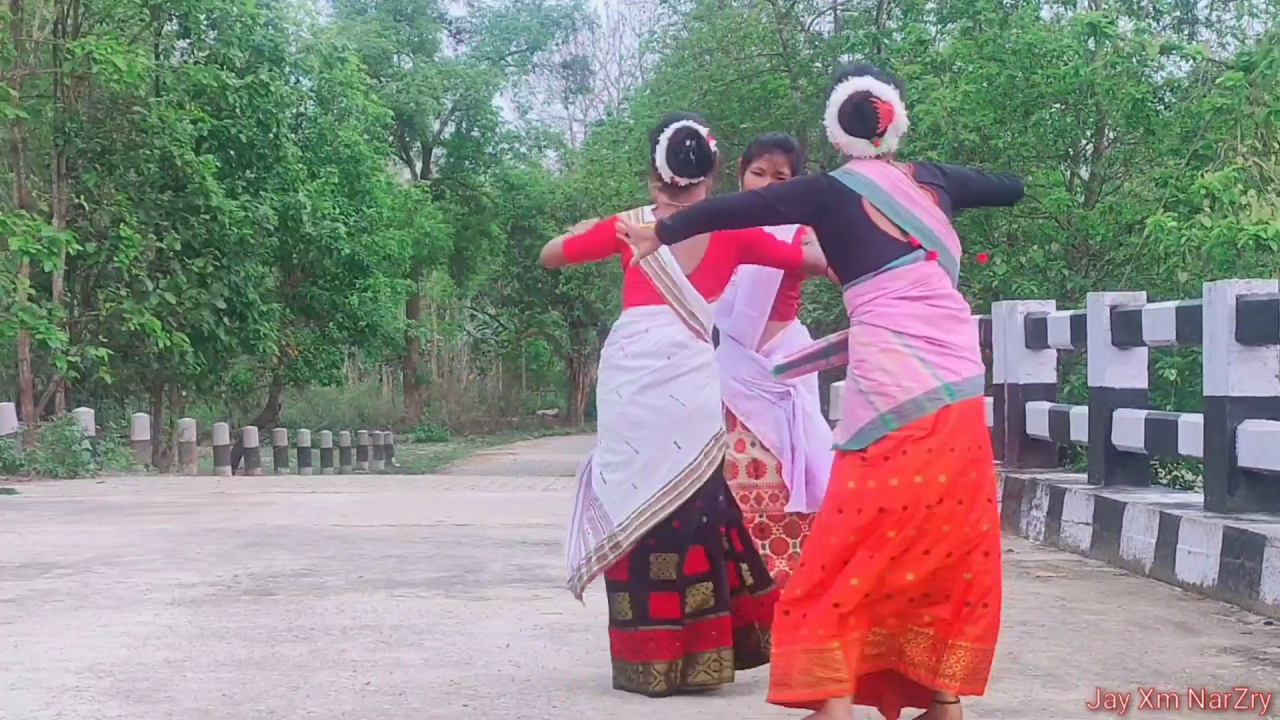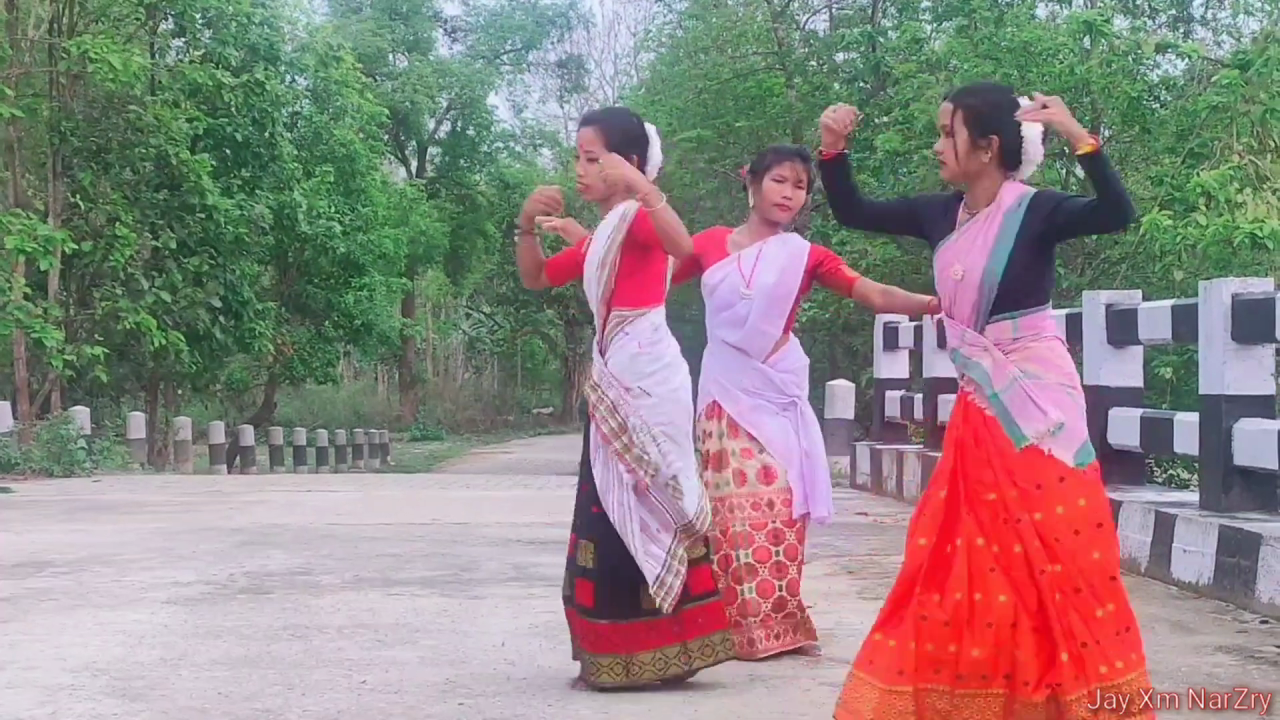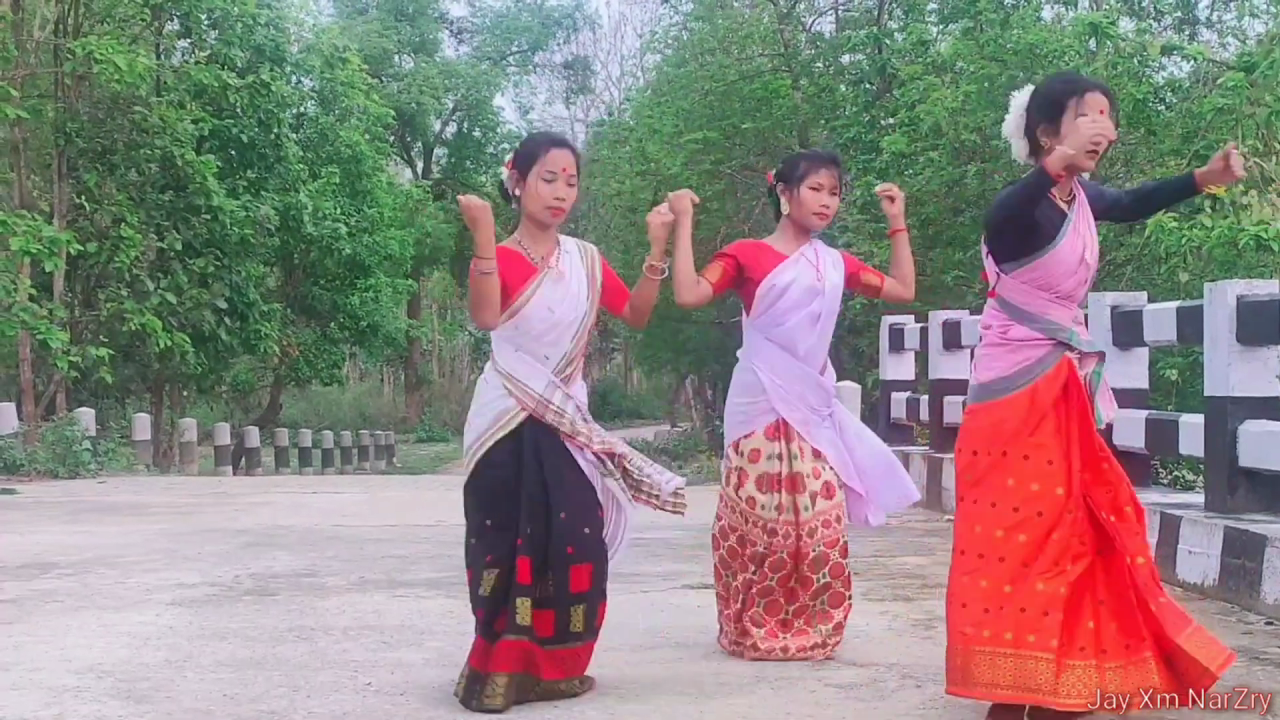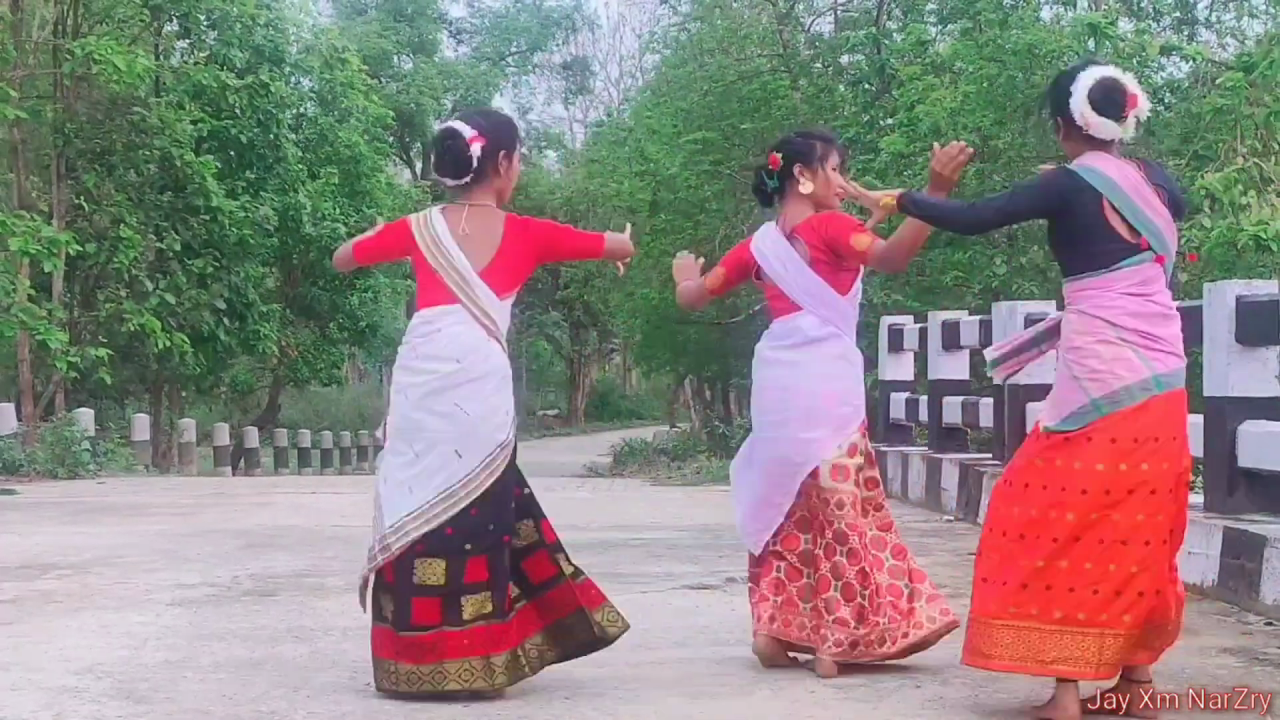
dt=0.4s
person 1, frame 1
left shoulder: (832, 191)
right shoulder: (932, 179)
left elbow: (744, 206)
right elbow: (1011, 187)
left wrist: (659, 229)
left hip: (896, 393)
right hip: (959, 387)
left knee: (856, 549)
right knee: (949, 550)
person 1, frame 2
left shoulder: (1033, 212)
right shoulder: (942, 213)
left elbow: (1116, 213)
right elbow: (856, 212)
left wrist: (1080, 143)
right wrist: (832, 153)
left hip: (1037, 407)
right hip: (979, 408)
left knee: (1058, 556)
right knee: (955, 550)
person 1, frame 3
left shoulder: (1083, 195)
right shoulder: (1018, 200)
left elbow: (1124, 208)
right elbow: (1010, 217)
left wrist: (1201, 179)
right wrist: (1051, 168)
left hip: (1060, 386)
right hip: (1020, 387)
left knee: (1088, 525)
right knee: (1021, 535)
person 1, frame 4
left shoulder: (1068, 182)
right shoulder: (1151, 175)
left elbow: (978, 218)
left wrist: (900, 199)
left hip: (1102, 378)
right hip: (1158, 380)
left knee: (1056, 519)
right knee: (1132, 531)
person 2, frame 1
left shoulder: (628, 224)
right shoulder: (732, 229)
left elbow: (551, 255)
right elbow: (813, 262)
left wrist: (586, 233)
left hip: (628, 380)
right hip: (689, 385)
left knee: (638, 511)
right knee: (696, 512)
left ankle: (648, 658)
right ankle: (699, 654)
person 2, frame 2
left shoulder: (636, 219)
right shoulder: (603, 235)
left elbow: (678, 245)
right elbow: (536, 277)
left wrist: (639, 187)
right wrist: (535, 223)
left hip: (640, 383)
right hip: (623, 383)
left knee: (620, 510)
right knee: (636, 507)
left ankle: (633, 652)
person 2, frame 3
left shoulder: (586, 258)
right shoulder: (503, 256)
left elbow: (636, 314)
right elbow: (486, 318)
left wrist: (659, 248)
right wrist: (483, 238)
left hip: (564, 416)
right hip: (508, 416)
left knee: (578, 535)
right knee: (509, 541)
left ankle: (550, 664)
right ankle: (501, 668)
person 2, frame 4
left shoulder: (418, 226)
right shoulder: (524, 231)
left elbow: (345, 257)
right elbow: (615, 250)
left wrist: (372, 233)
right wrist: (621, 239)
left hip: (419, 378)
right hip: (480, 383)
left knee: (422, 511)
right knee: (492, 507)
left ankle: (418, 663)
right ankle: (474, 661)
person 3, frame 1
left shoulder: (795, 237)
left hip: (779, 379)
right hip: (731, 374)
left knee: (789, 495)
right knee: (737, 496)
left ankle: (793, 580)
person 3, frame 2
left shoulder: (807, 255)
right shoulder: (710, 243)
left elbow: (878, 296)
left wrist: (934, 304)
left hip: (779, 394)
right hip: (723, 394)
left knee: (777, 509)
right knee: (733, 512)
left ankle: (780, 626)
right ankle: (743, 626)
person 3, frame 3
left shoulder: (836, 261)
right shoulder: (747, 252)
left elbow: (904, 291)
right elbow: (689, 295)
left wrist: (898, 225)
right wrist: (684, 227)
left hip: (813, 409)
right hip: (763, 407)
left knee: (820, 527)
right knee: (759, 522)
left ankle: (801, 631)
right ankle: (751, 630)
person 3, frame 4
left shoulder: (758, 245)
right shoulder: (831, 228)
left elbow: (691, 297)
right elbow: (887, 254)
left wrist: (685, 268)
right wrist: (936, 188)
left hip: (777, 383)
right hip: (829, 384)
left knee: (786, 510)
right knee: (843, 513)
left ankle: (778, 631)
right ankle: (837, 640)
